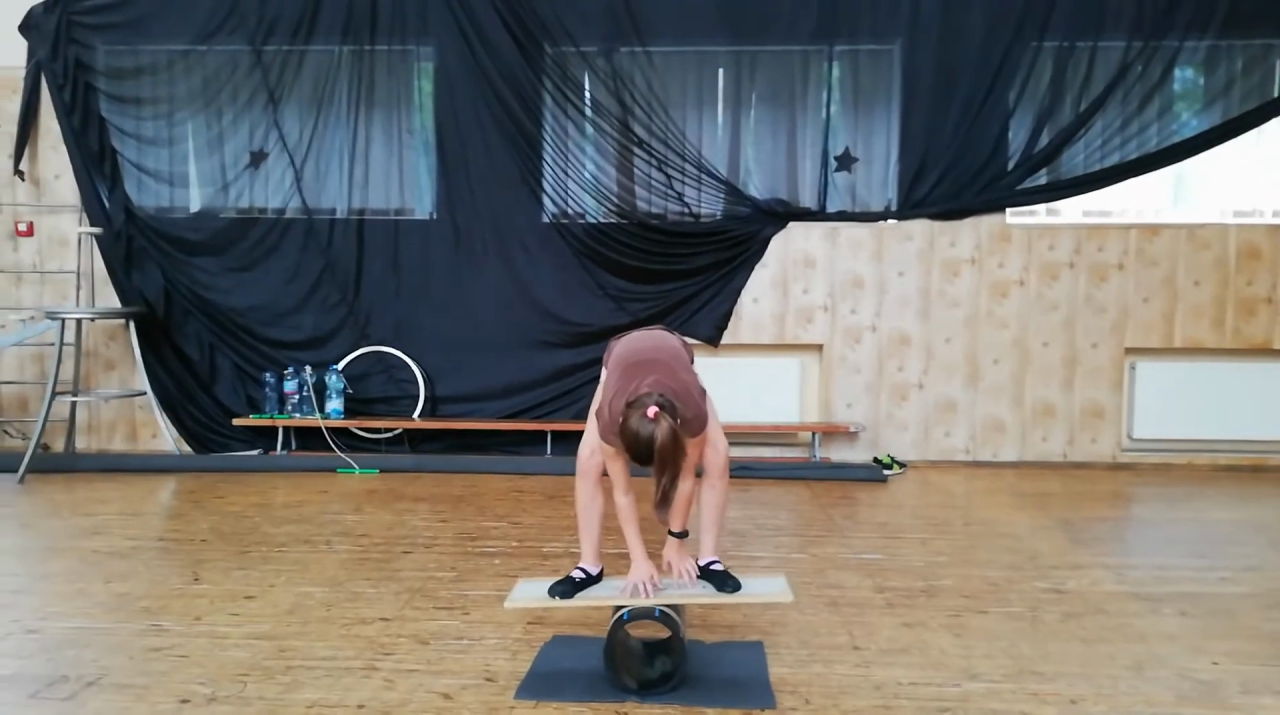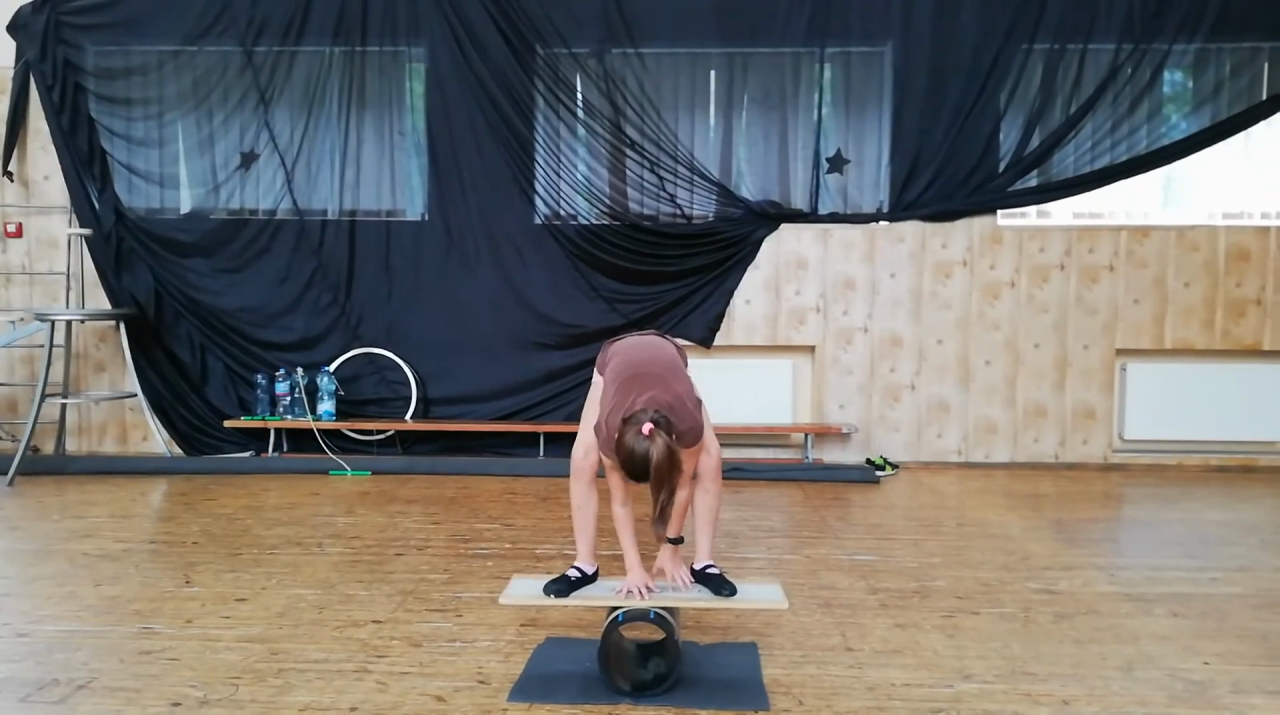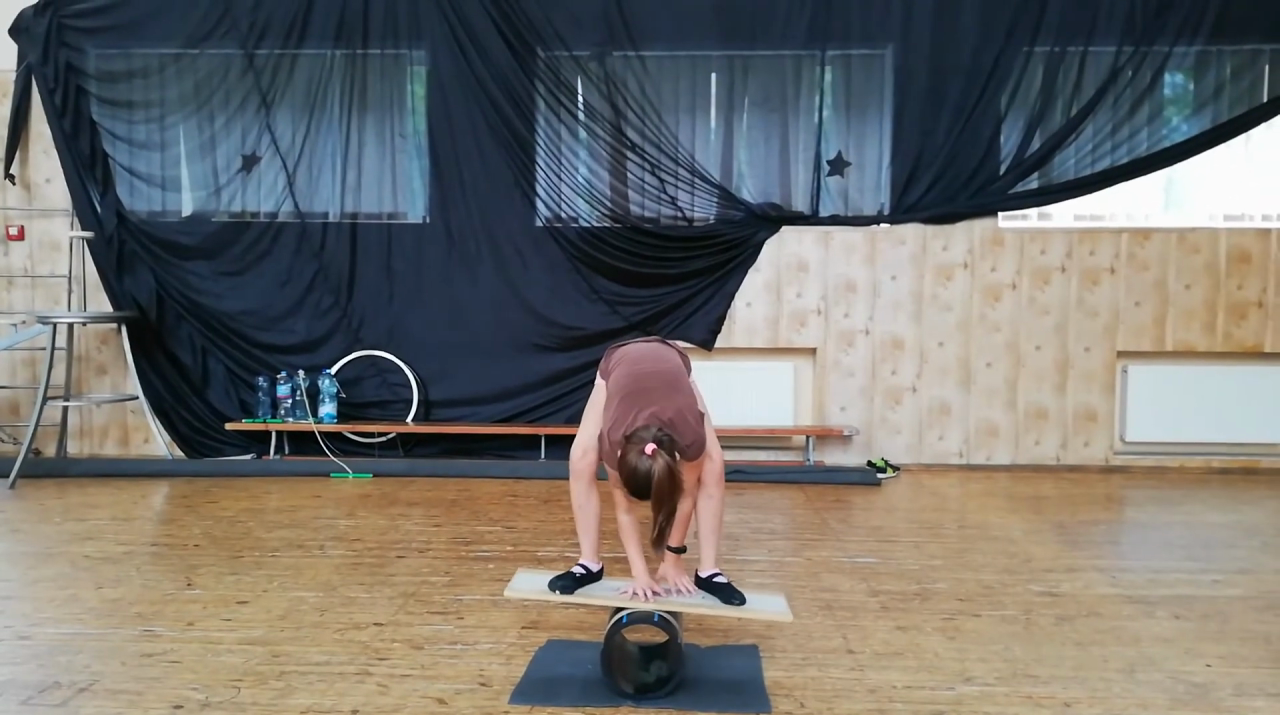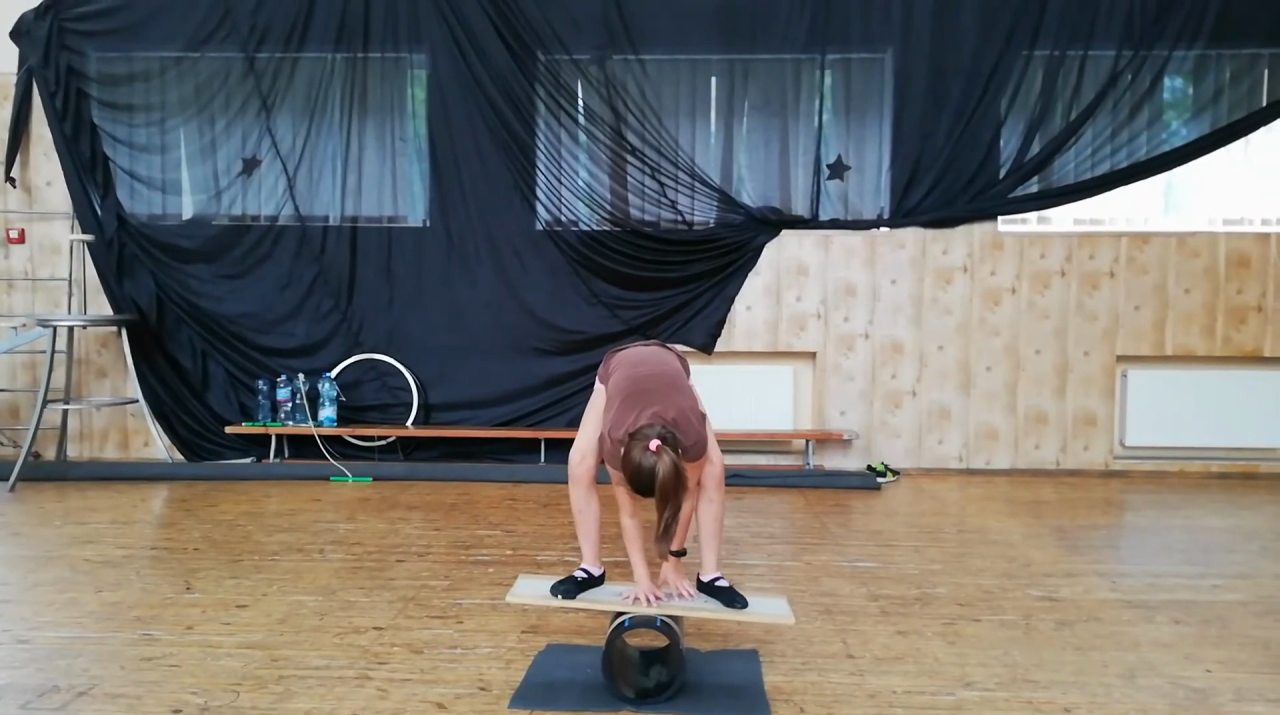
dt=0.3s
person 1, frame 1
left shoulder: (692, 410)
right shoulder: (611, 414)
left elbow: (685, 477)
right elbow: (622, 491)
left wrist: (676, 540)
right wrist: (639, 559)
left knee: (717, 457)
right knee: (589, 460)
left ankle: (708, 560)
right ankle: (589, 566)
person 1, frame 2
left shoulder: (688, 423)
right shoulder: (610, 428)
left elbow: (683, 486)
right elbow: (620, 502)
left wrist: (671, 548)
right wrist: (634, 568)
right hip: (614, 358)
left knee: (709, 460)
right knee: (583, 460)
left ankle: (703, 564)
right ankle: (585, 566)
person 1, frame 3
left shoulder: (691, 436)
right shoulder: (614, 439)
left elbow: (686, 497)
right elbow: (624, 511)
left wrist: (673, 558)
right wrist: (640, 573)
left hip: (671, 362)
right hip: (617, 364)
left knee: (712, 465)
right knee: (582, 460)
left ankle: (708, 571)
right ankle: (589, 565)
person 1, frame 4
left shoulder: (693, 437)
right shoulder: (615, 439)
left elbow: (685, 499)
right elbow: (628, 514)
left wrist: (673, 562)
right wrist: (642, 578)
right hip: (615, 369)
left knee: (712, 470)
right knee: (580, 466)
left ankle: (710, 576)
right ankle: (591, 569)
